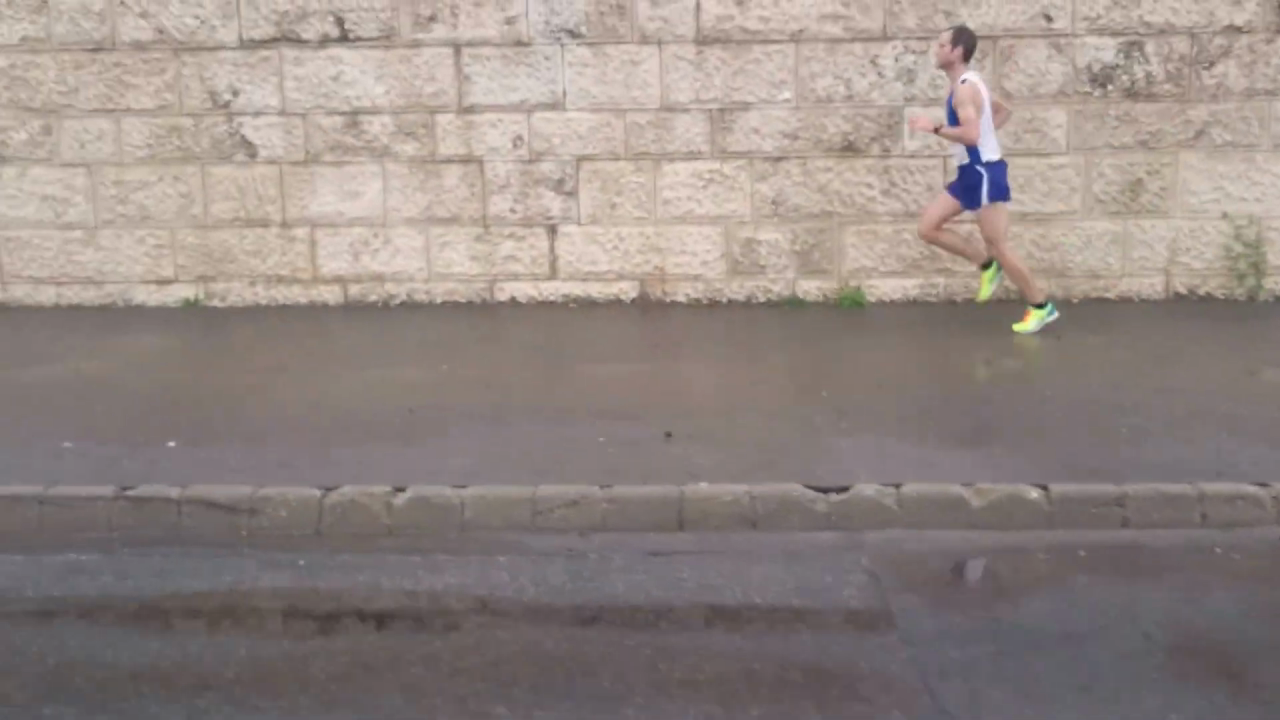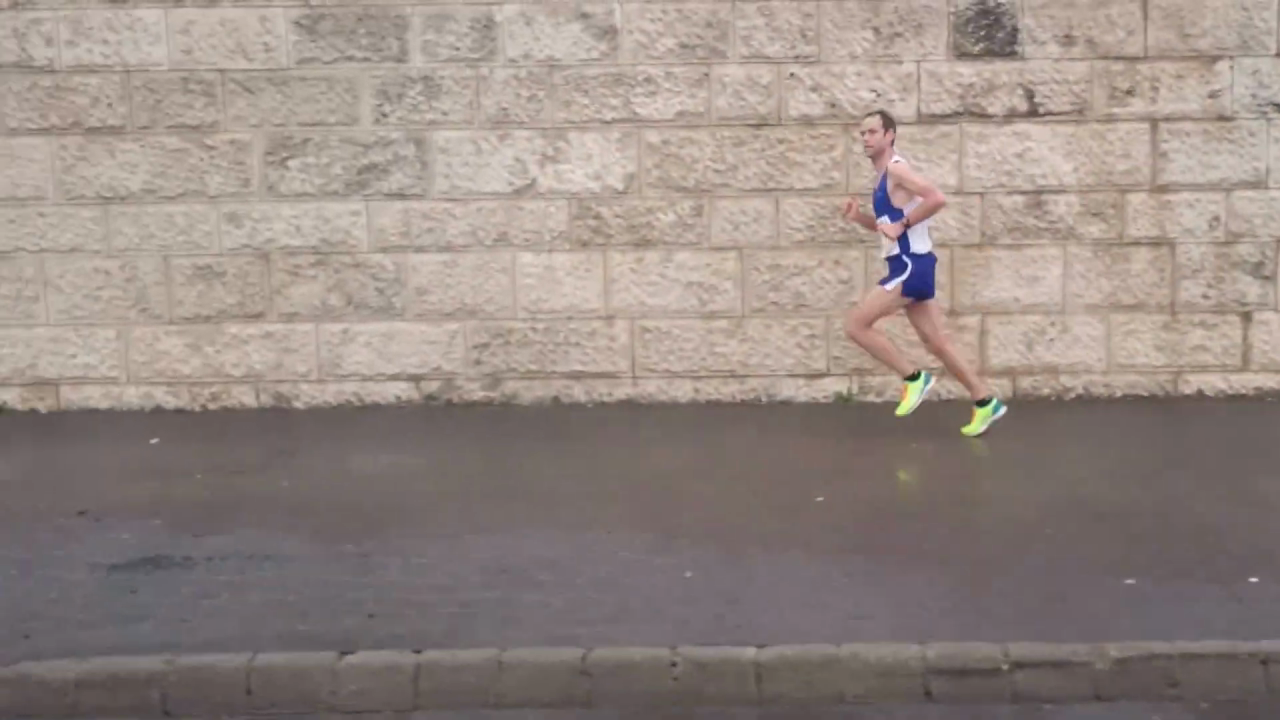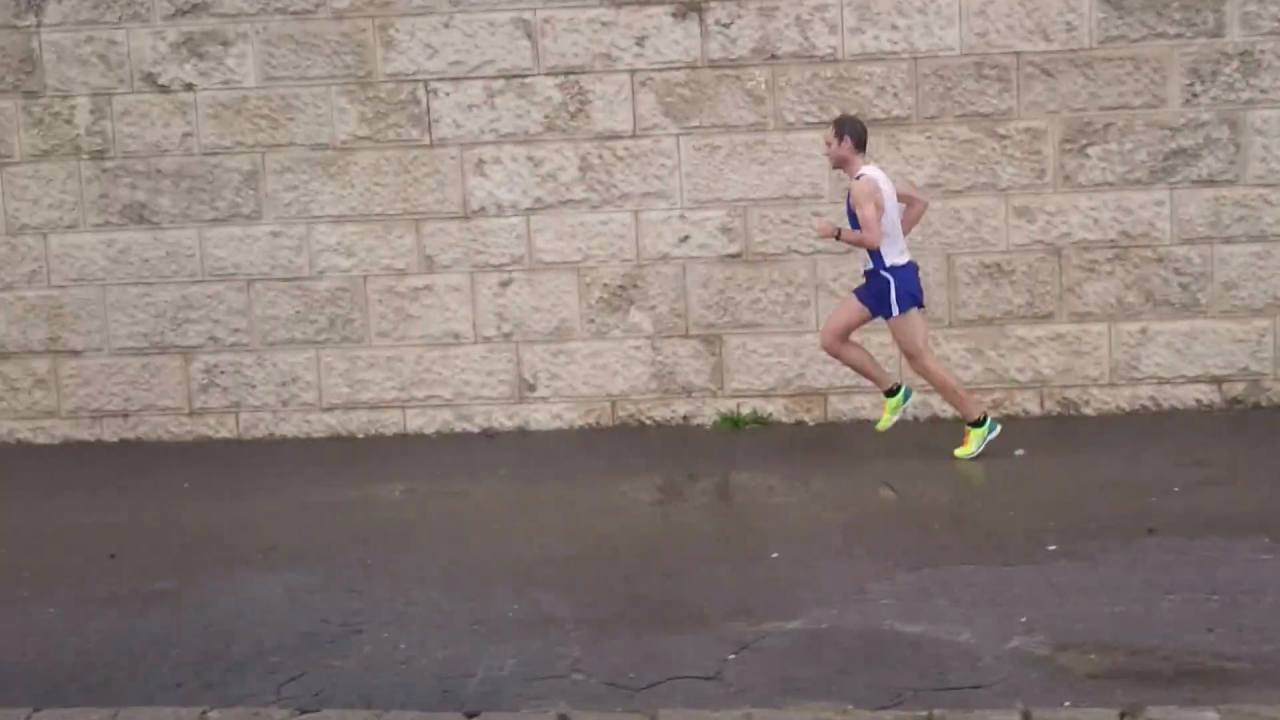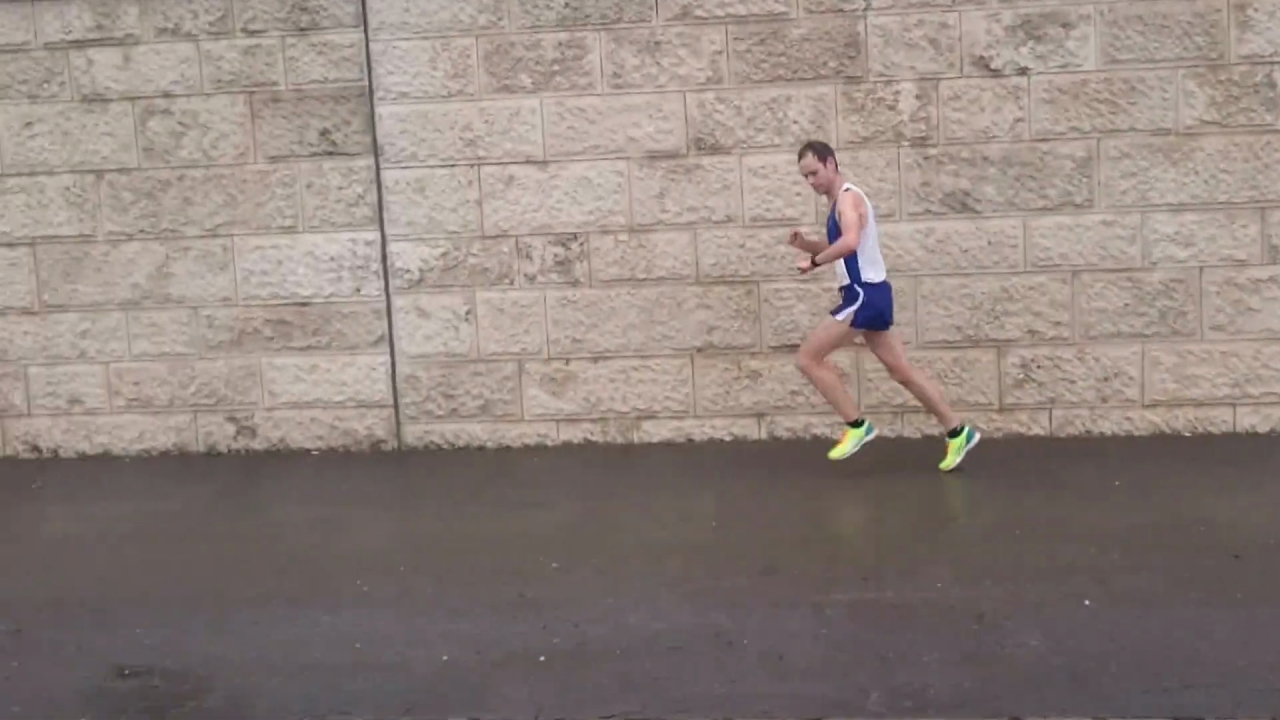
dt=1s
person 1, frame 1
left shoulder: (966, 86)
right shoulder: (966, 83)
left elbow: (970, 134)
right elbow: (1004, 111)
left wrist: (933, 127)
left hip: (984, 175)
right hip: (971, 174)
left knee: (999, 248)
right knee: (925, 229)
left ankle: (1040, 306)
right ankle: (987, 265)
person 1, frame 2
left shoulder: (898, 169)
right shoulder: (886, 176)
left elbow: (939, 198)
left wrist: (902, 225)
right wrist: (859, 217)
left hip: (911, 267)
right hip: (906, 267)
left knee: (855, 326)
right knee: (936, 345)
left ankle: (914, 377)
right ankle: (986, 404)
person 1, frame 3
left shoulder: (863, 184)
right shoulder: (870, 177)
left elbow: (871, 239)
right elbow: (919, 200)
left wrist: (835, 232)
left hip: (892, 279)
right hip: (881, 279)
left knee: (921, 362)
right knee: (830, 339)
left ankle: (978, 423)
right ankle: (893, 390)
person 1, frame 4
left shoulder: (849, 196)
right shoulder: (836, 202)
left elbow: (850, 242)
right elbow: (838, 250)
left wrist: (813, 261)
right wrist: (805, 243)
left hip: (864, 295)
right hip: (861, 295)
left knee: (807, 359)
right knee: (901, 371)
left ankle: (857, 424)
right ankle: (957, 433)
